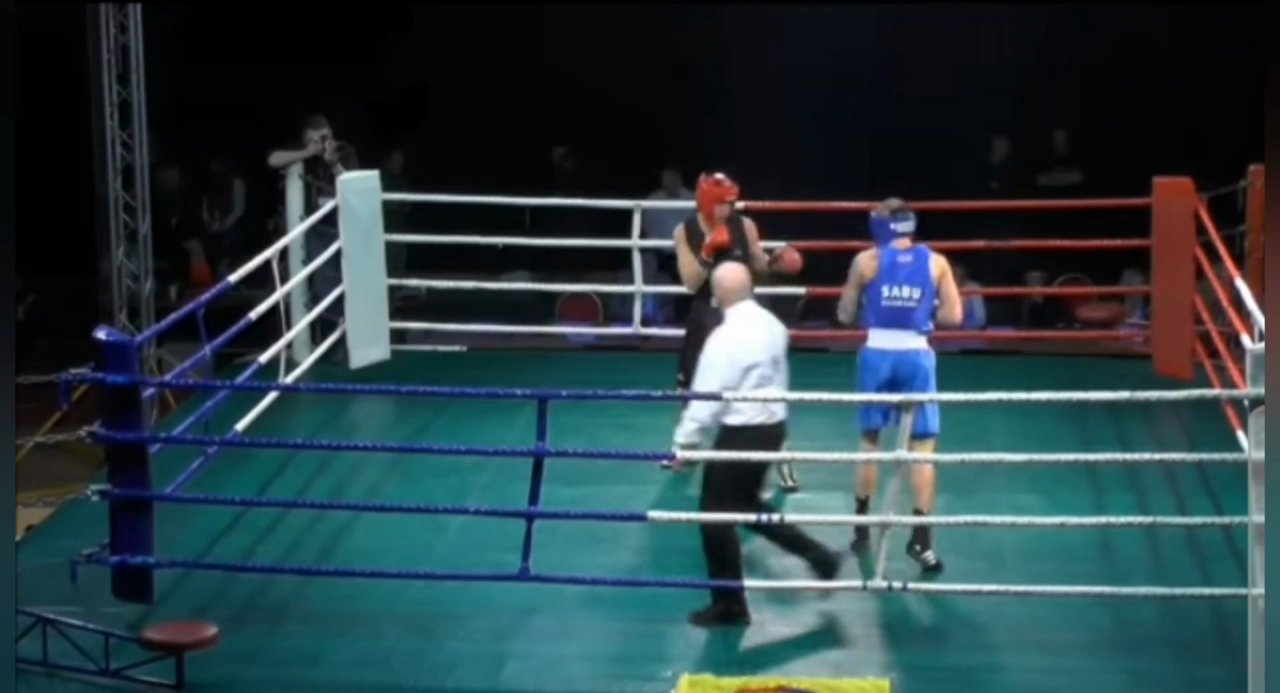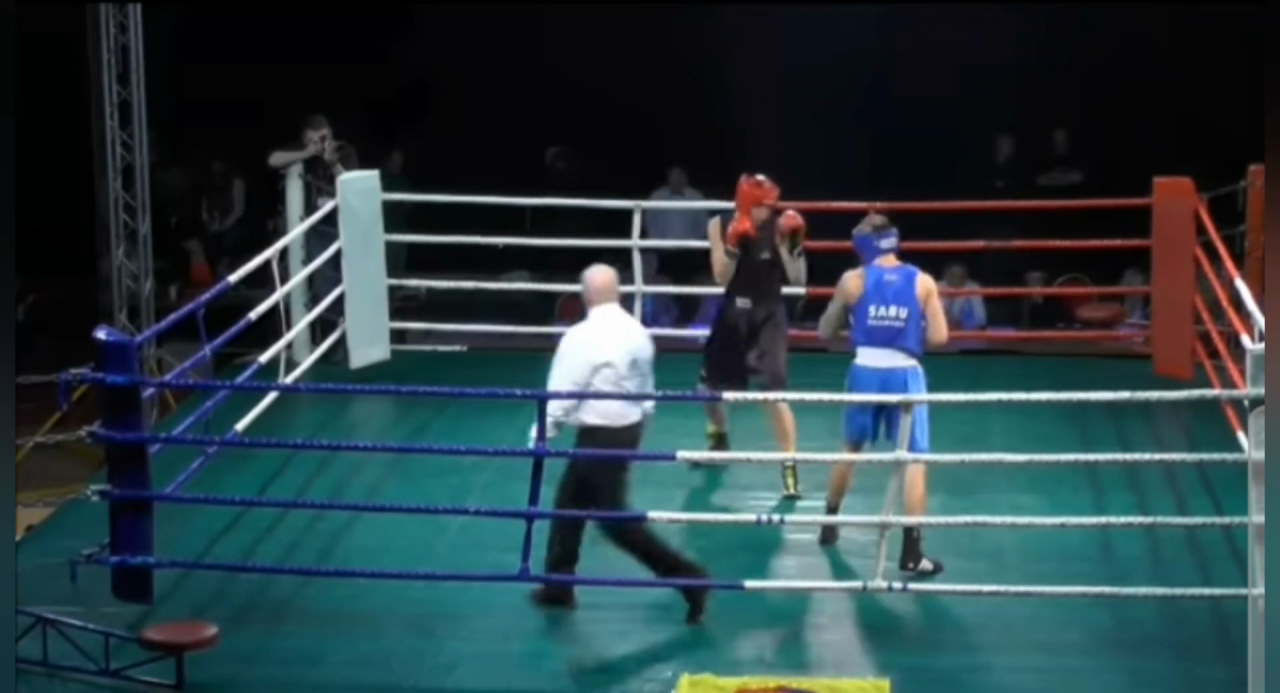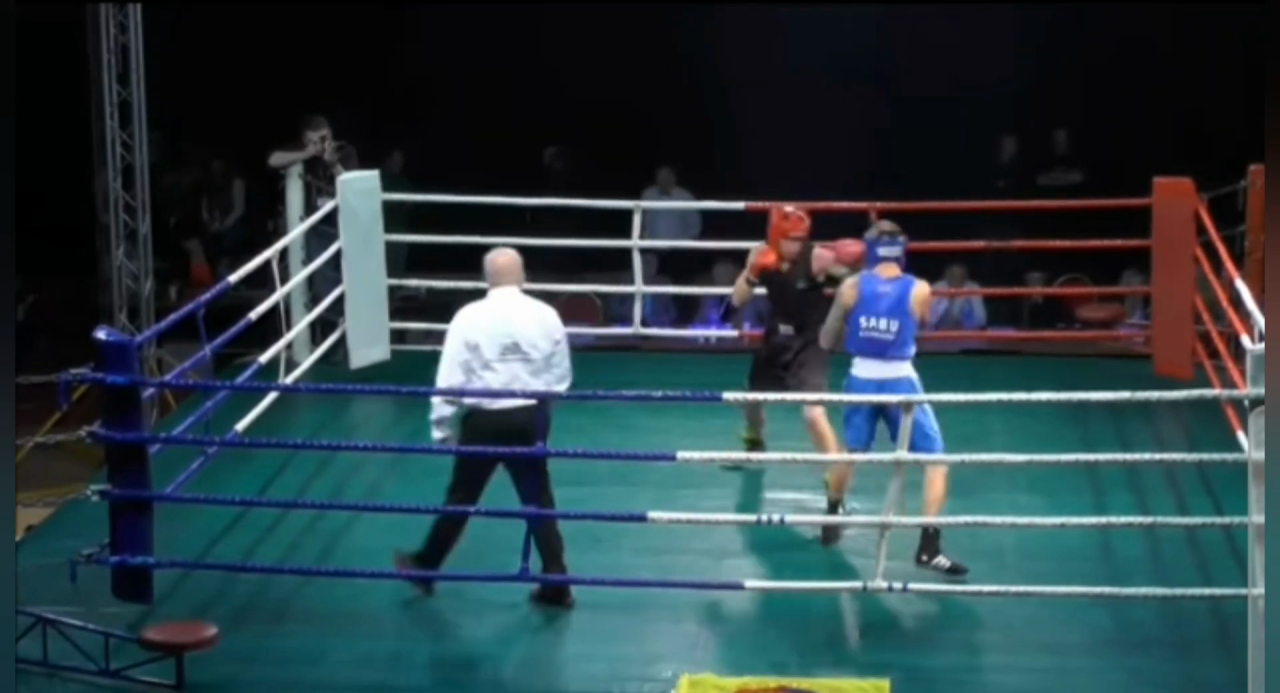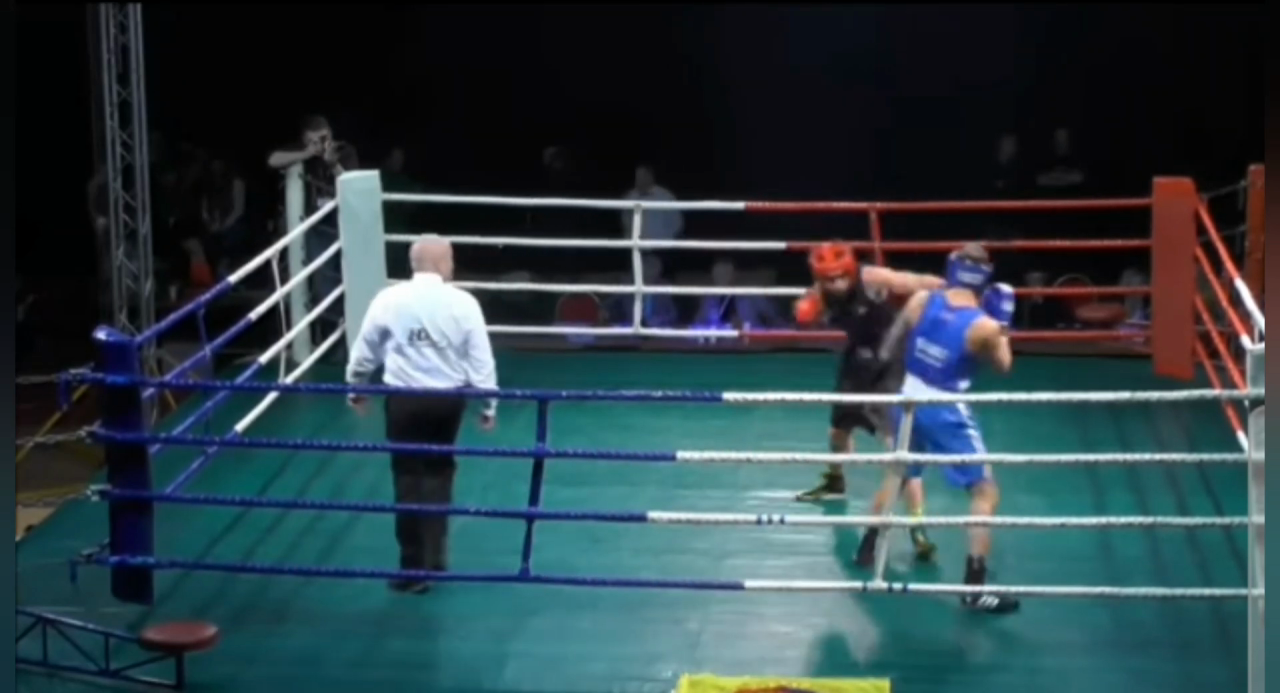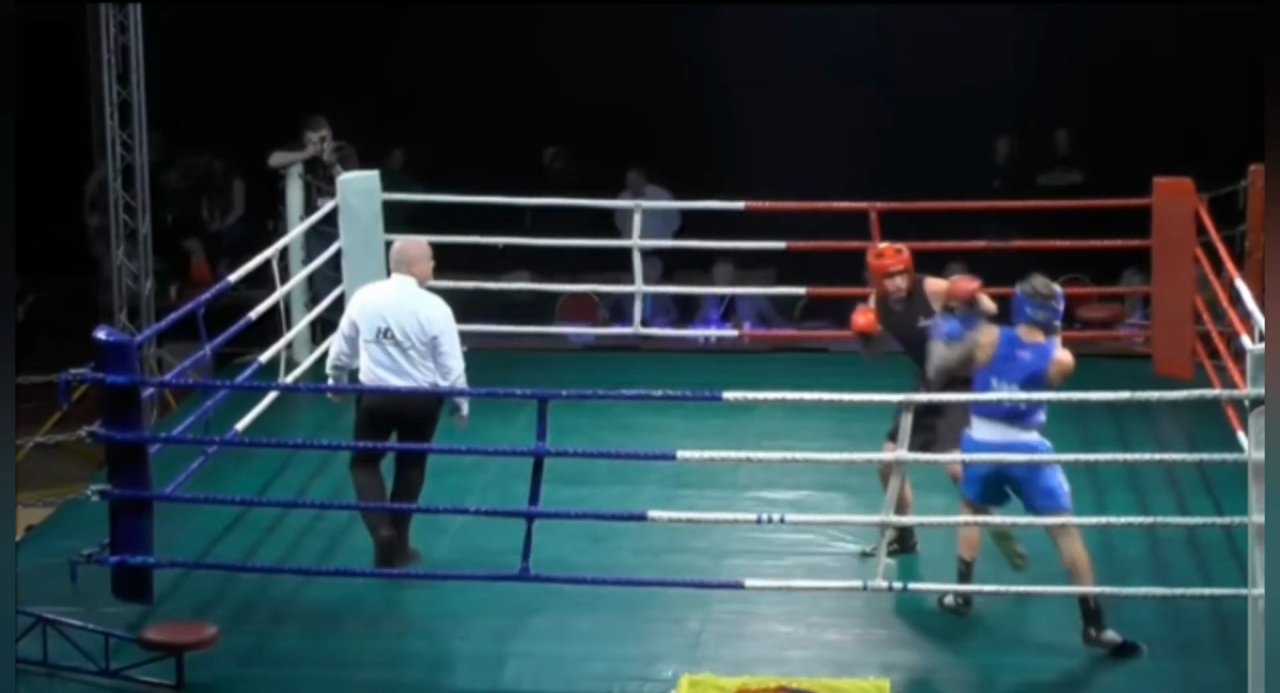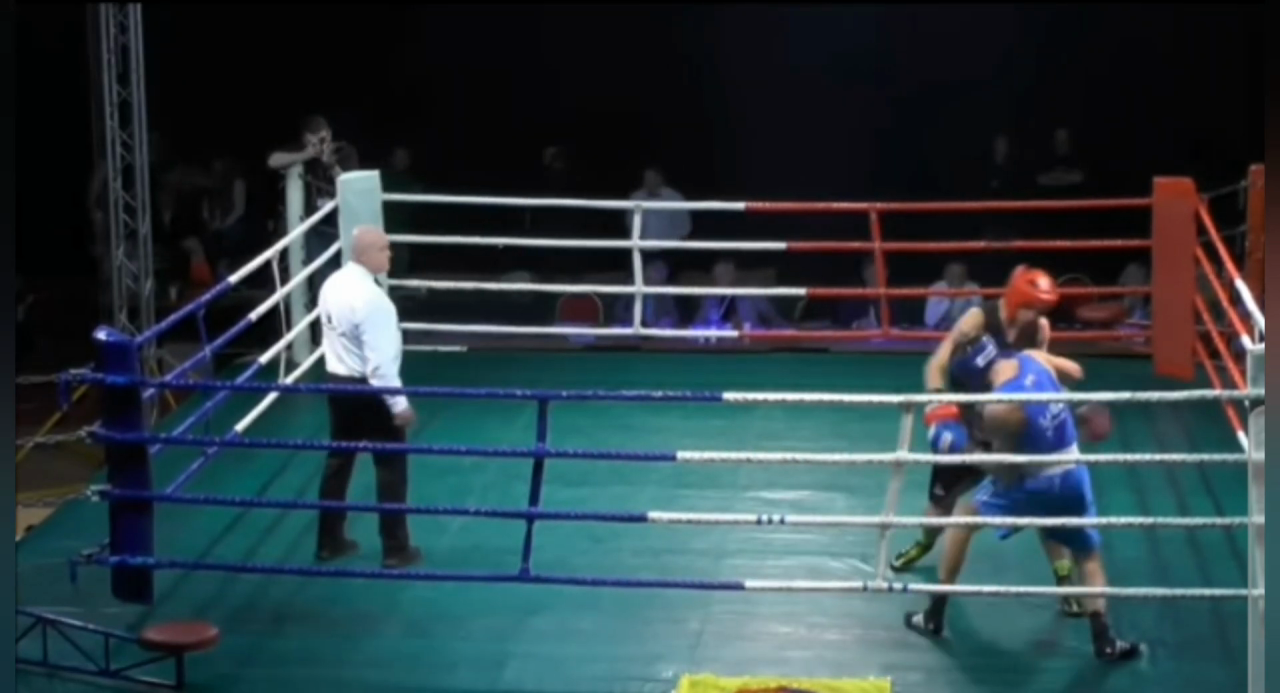
dt=0.4s
person 1, frame 1
left shoulder: (866, 260)
right shoulder: (936, 262)
left elbow: (844, 315)
right elbow: (953, 317)
left hip: (877, 355)
right hip: (917, 356)
left knee: (870, 440)
right knee: (922, 445)
left ankle: (862, 527)
right ankle: (921, 537)
person 1, frame 2
left shoulder: (852, 280)
right shoulder: (923, 282)
left elbow: (825, 332)
right elbow: (938, 337)
left hip: (865, 371)
right hip: (905, 373)
left knee: (851, 449)
right knee: (914, 460)
left ankle: (830, 524)
right ankle: (911, 552)
person 1, frame 3
left shoulder: (851, 287)
right shoulder: (919, 290)
left elbow: (827, 342)
left hip: (861, 380)
right hip: (900, 382)
left knee: (851, 451)
right knee: (935, 461)
left ankle: (832, 521)
right ankle: (929, 546)
person 1, frame 4
left shoulder: (920, 302)
right shoulder: (983, 326)
left elbow: (890, 347)
right elbow: (1004, 365)
right wrist: (1002, 324)
left hip: (910, 404)
right hip: (944, 412)
left knee: (898, 474)
right knee: (985, 493)
left ankle: (869, 545)
right ankle: (975, 586)
person 1, frame 5
left shoulder: (986, 339)
right shoulder: (1061, 360)
left elbow: (937, 373)
left wrist: (941, 342)
right wrist: (1053, 332)
left hip: (981, 446)
right hip: (1027, 450)
left knee: (974, 510)
right knee: (1066, 532)
left ankle: (961, 591)
right ankle: (1094, 625)
person 1, frame 6
left shoulder: (997, 409)
right shoulder: (1034, 358)
left elbow: (1007, 470)
right elbow: (1074, 371)
left hip: (1028, 484)
right hip: (1072, 476)
left knee: (962, 520)
right knee: (1089, 556)
left ankle: (934, 615)
right ankle: (1104, 640)
person 2, frame 1
left shoulder: (726, 338)
right shoulder: (772, 324)
left elbow: (706, 399)
left wrist: (683, 445)
left hip: (743, 435)
right hip: (772, 427)
left knee: (715, 516)
right knee: (747, 507)
left ankle: (729, 604)
right ankle: (822, 559)
person 2, frame 2
left shoulder: (581, 336)
right shoulder: (637, 331)
left elbow: (560, 396)
right elbow: (645, 388)
left wrist: (539, 439)
left hip: (600, 436)
right hip: (628, 429)
left knee: (617, 521)
right knee: (570, 506)
left ankle: (687, 576)
right ankle: (557, 588)
person 2, frame 3
left shoulder: (470, 317)
right shoulder: (546, 315)
left elbow: (450, 379)
right elbow: (561, 374)
left wrist: (441, 427)
right wrist: (540, 403)
left hip: (484, 419)
right hip: (533, 417)
left knee: (461, 497)
right knee: (538, 500)
left ankle: (424, 566)
right ankle: (556, 585)
person 2, frame 4
left shoulder: (389, 300)
right shoulder: (463, 303)
left elbow: (365, 352)
right elbow: (481, 360)
left wrist: (356, 389)
right wrist: (489, 405)
left hip: (405, 401)
right hip: (449, 399)
left knee: (409, 482)
right knee: (439, 470)
left ankle: (414, 568)
right ankle: (434, 554)
person 2, frame 5
left shoulder: (364, 298)
right shoulder: (433, 307)
left elbow: (343, 349)
right elbow: (451, 365)
left wrist: (335, 380)
right wrist: (462, 404)
left hip: (376, 397)
right hip: (421, 400)
left knee: (364, 463)
right knee: (410, 469)
left ankle: (383, 534)
right ankle: (397, 546)
person 2, frame 6
left shoulder: (333, 284)
right shoulder: (371, 297)
right elbow: (380, 359)
right wrist: (399, 402)
left hip: (338, 383)
right hip: (369, 389)
left knee: (339, 460)
right knee: (391, 466)
left ankle: (330, 541)
right ankle: (395, 549)
person 3, frame 1
left shoulder: (744, 226)
right shoulder: (684, 232)
left elbow: (761, 267)
right elbow: (691, 284)
left wrist: (777, 261)
right wrist: (708, 253)
right hip: (704, 316)
right knee: (689, 388)
left ankle: (780, 459)
person 3, frame 2
left shoulder: (777, 228)
right shoulder: (719, 226)
left elbow: (798, 279)
right elbow: (721, 277)
left wrist: (794, 243)
right wrist: (732, 244)
left hip: (767, 316)
right hip: (732, 314)
left knee: (775, 393)
right knee: (712, 385)
left ankle: (789, 466)
right ankle: (719, 439)
person 3, frame 3
left shoulder: (817, 256)
right shoulder: (760, 255)
right elbow: (737, 301)
left wrist: (846, 264)
right wrist: (754, 274)
left hip: (811, 341)
right hip: (778, 336)
left knee: (813, 414)
right knee: (752, 399)
right ankle: (754, 445)
person 3, frame 4
left shoulder: (870, 277)
right shoulder: (821, 293)
left elbow: (922, 285)
right elbow: (820, 326)
right wrist: (809, 319)
left hip: (891, 362)
right hip: (858, 360)
right knee: (837, 432)
left ankle: (917, 524)
right ankle: (834, 481)
person 3, frame 5
left shoulder: (932, 289)
right shoulder: (878, 303)
left elbow: (989, 311)
right elbow: (873, 351)
left wrist: (973, 297)
right wrist: (865, 333)
left hip: (961, 385)
right hip: (929, 386)
left knee: (956, 467)
right knee: (889, 461)
left ankle: (1001, 533)
right ankle: (903, 535)
person 3, frame 6
left shoulder: (1039, 329)
right shoulder: (979, 317)
right elbow: (936, 366)
right wrist: (938, 410)
right hip: (962, 425)
right knee: (941, 506)
left ankle: (1065, 579)
right ankle: (924, 546)
person 4, frame 1
left shoulder: (345, 151)
right shoulder: (303, 152)
right elbow: (272, 160)
left wrist: (334, 164)
right wrist: (306, 154)
right hip: (318, 228)
right knee: (325, 287)
person 4, frame 2
left shoulder: (345, 151)
right shoulder: (302, 152)
right elbow: (273, 160)
left wrist: (334, 164)
right wrist: (305, 154)
right hip: (318, 227)
right knee: (325, 287)
person 4, frame 3
left shoulder: (345, 151)
right shoulder: (302, 152)
right elbow: (273, 160)
left wrist: (334, 164)
right wrist: (306, 155)
right hip: (318, 227)
right knee: (325, 286)
person 4, frame 4
left shoulder: (345, 151)
right shoulder: (301, 151)
right elbow: (273, 160)
left wrist: (334, 165)
right wrist: (306, 155)
right hip: (318, 227)
right knee: (325, 285)
person 4, frame 5
left shoulder: (344, 151)
right shoulder: (300, 151)
right elbow: (273, 161)
left wrist: (333, 165)
right wrist: (305, 155)
right hip: (317, 226)
right knee: (324, 284)
right ankle: (331, 330)
person 4, frame 6
right shoulder: (301, 152)
right elbow: (272, 161)
left wrist: (332, 166)
right wrist: (305, 156)
right hip: (316, 228)
right knee: (322, 279)
